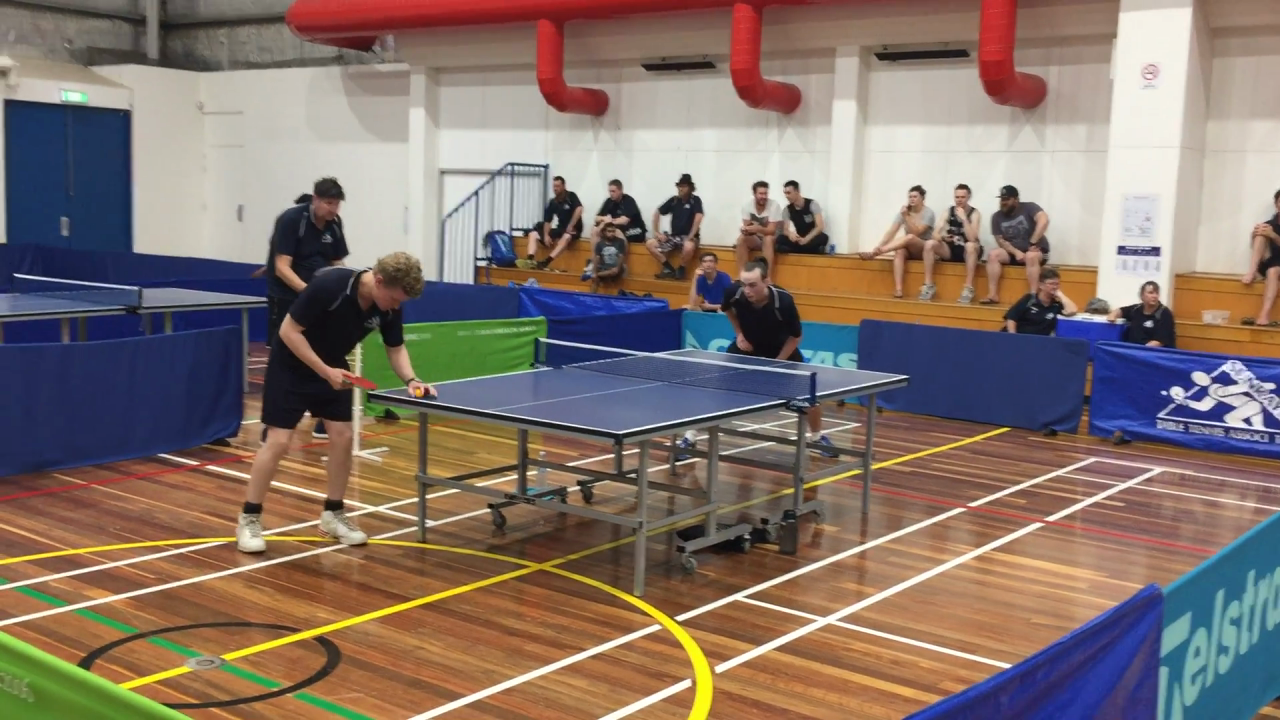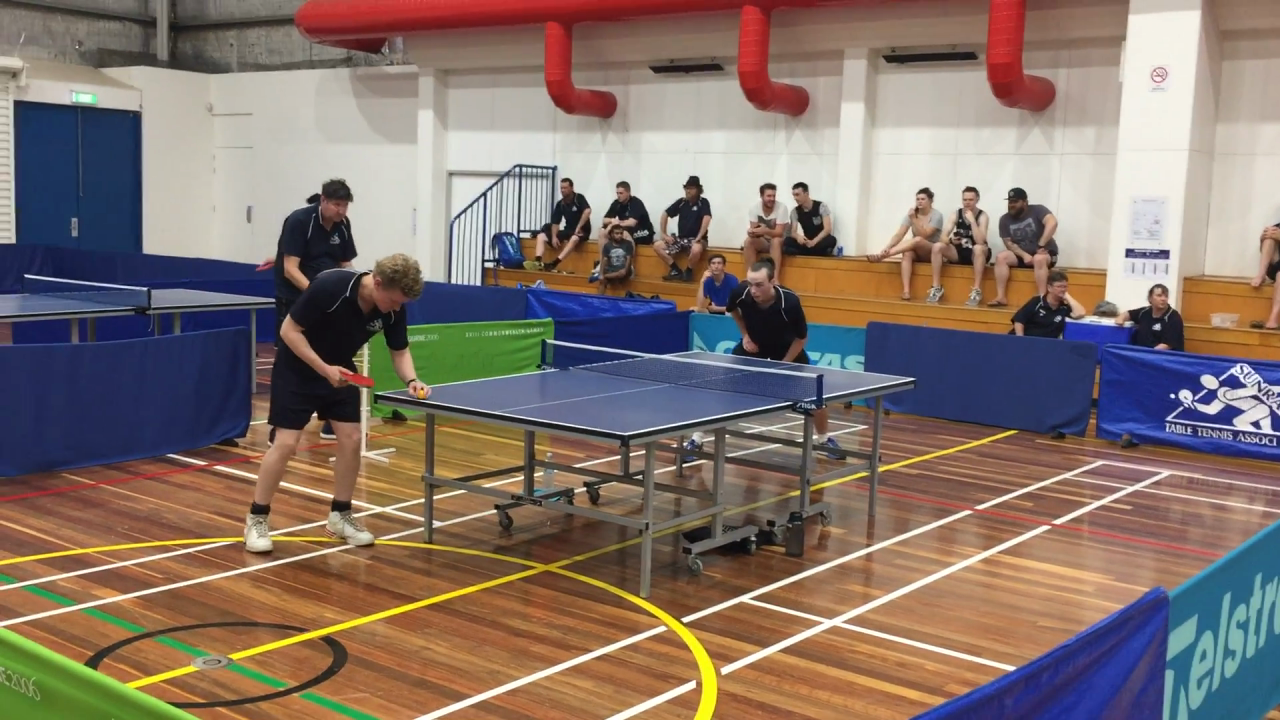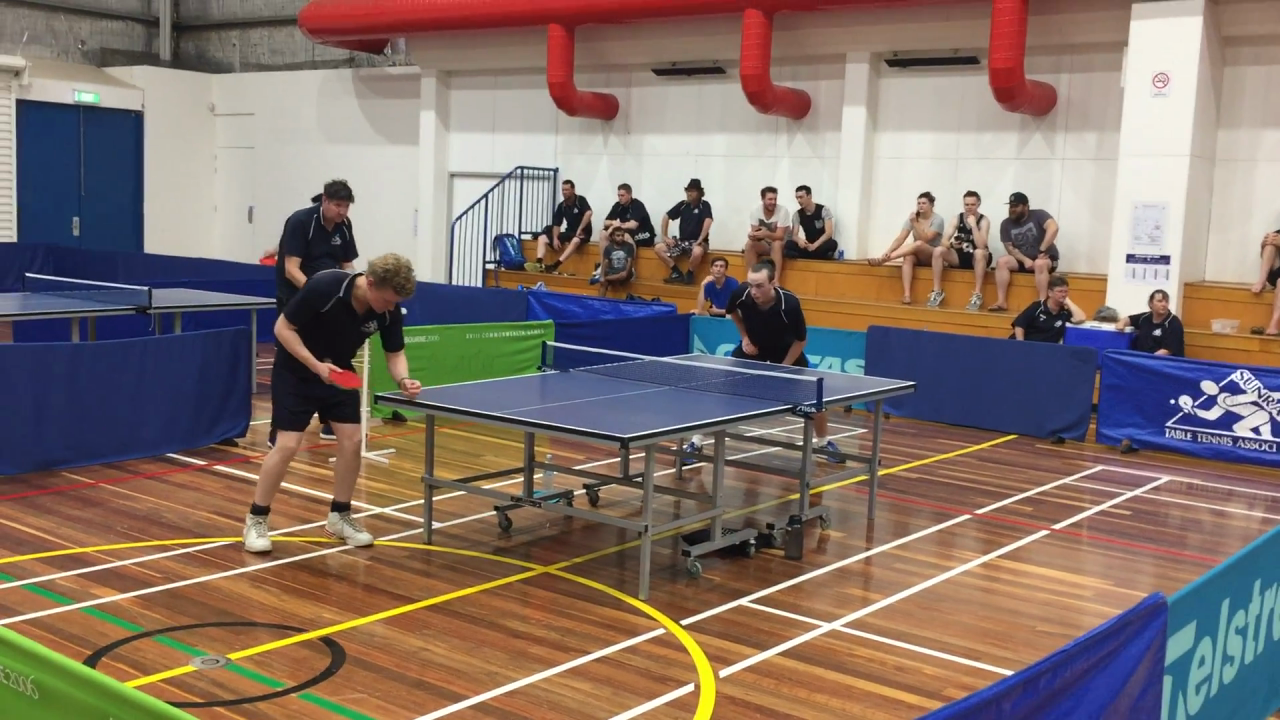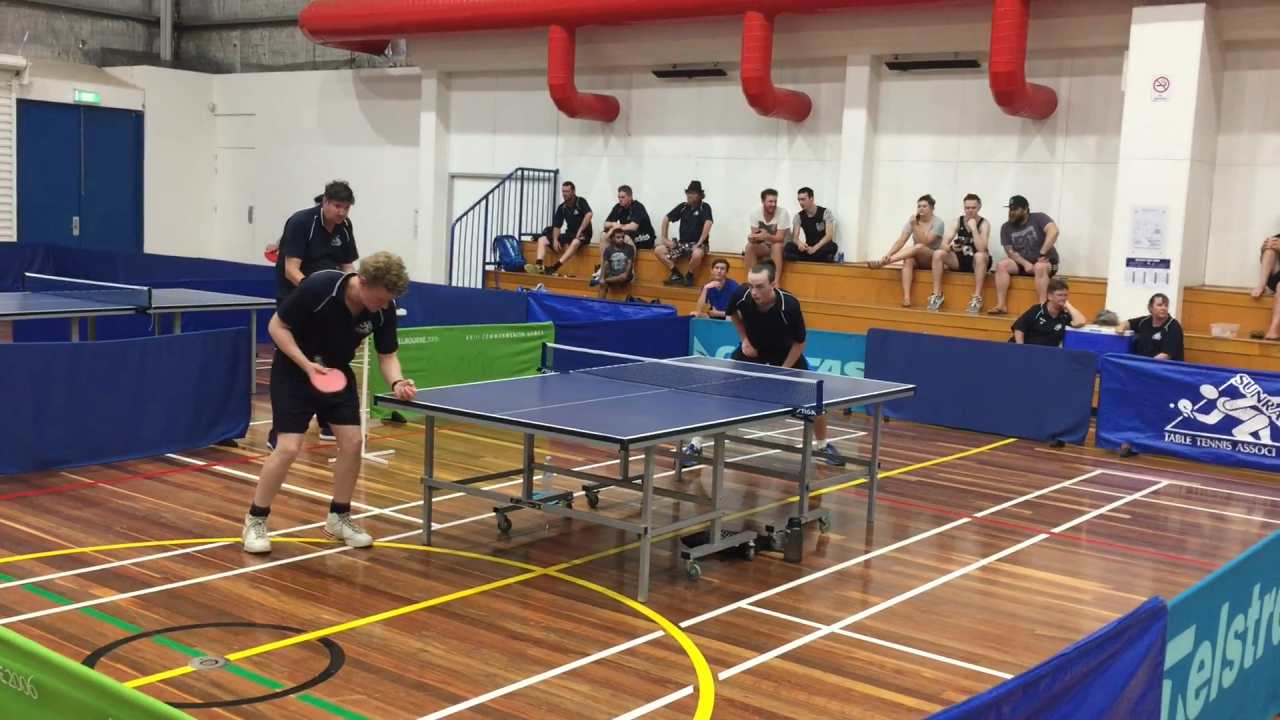
dt=0.1s
person 1, frame 1
left shoulder: (390, 306)
right shoulder: (328, 285)
left elbow: (396, 348)
right elbow: (288, 330)
left wrist: (411, 379)
right wrist: (324, 371)
left hip: (334, 368)
right hip: (292, 364)
left knee: (343, 437)
right knee: (279, 441)
left ankle: (333, 515)
right ankle: (249, 518)
person 1, frame 2
left shoulder: (393, 308)
right shoulder: (329, 287)
left elbow: (399, 351)
right elbow: (289, 330)
left wrist: (411, 380)
right wrist: (324, 369)
left hip: (339, 369)
right hip: (297, 367)
left knee: (351, 439)
right knee: (286, 443)
left ankle: (340, 516)
right ankle: (256, 519)
person 1, frame 3
left shoulder: (390, 309)
right shoulder: (323, 287)
left elbow: (394, 354)
right elbow: (283, 327)
left wrist: (404, 380)
right wrist: (314, 365)
left hip: (338, 372)
right hip: (297, 369)
left knee: (352, 440)
right knee: (287, 445)
left ankle: (339, 516)
right ankle: (256, 519)
person 1, frame 4
left shoulder: (385, 310)
right shoulder: (317, 288)
left elbow: (387, 355)
right elbow: (277, 326)
left wrist: (397, 382)
right wrist: (306, 365)
left hip: (337, 374)
right hip: (294, 372)
left knee: (352, 442)
right knee: (288, 448)
left ankle: (339, 517)
right ankle: (255, 520)
person 2, frame 1
left shoulder: (335, 224)
right shoulder: (290, 220)
left elbow: (336, 264)
right elbow: (281, 268)
right hip: (287, 298)
left ankle: (323, 420)
person 2, frame 2
left shoulder: (343, 225)
right shoulder: (298, 221)
left elbow: (345, 266)
right elbow: (290, 269)
right hip: (295, 299)
left ankle: (330, 421)
right ankle: (279, 428)
person 2, frame 3
left shoulder: (344, 226)
right shoulder: (300, 221)
left elbow: (347, 266)
right elbow: (291, 270)
right hip: (296, 299)
left ankle: (329, 421)
right ankle: (279, 428)
person 2, frame 4
left shoulder: (345, 227)
right shoulder: (300, 222)
left elbow: (347, 267)
right elbow: (291, 270)
left ankle: (329, 422)
right ankle: (278, 429)
person 3, frame 1
left shoulder: (786, 302)
right shoulder: (734, 294)
left elbow: (795, 336)
right wrist: (739, 333)
left hip: (784, 349)
right hip: (745, 345)
left ankle: (817, 435)
person 3, frame 2
left shoulder: (790, 302)
right shoulder: (741, 293)
left elbow: (801, 338)
left wrist: (783, 365)
right wrist: (746, 335)
left hip: (788, 351)
right hip: (752, 346)
left ankle: (823, 439)
right ankle: (698, 438)
person 3, frame 3
left shoulder: (790, 304)
right shoulder: (741, 295)
left elbow: (800, 340)
left wrist: (785, 368)
right wrist: (745, 337)
left hip: (785, 353)
right hip: (751, 349)
left ankle: (823, 442)
right ankle: (698, 440)
person 3, frame 4
left shoulder: (790, 305)
right shoulder: (741, 294)
left elbow: (799, 343)
right elbow: (733, 313)
right wrist: (744, 339)
left hip: (787, 354)
right hip: (752, 350)
left ankle: (822, 445)
